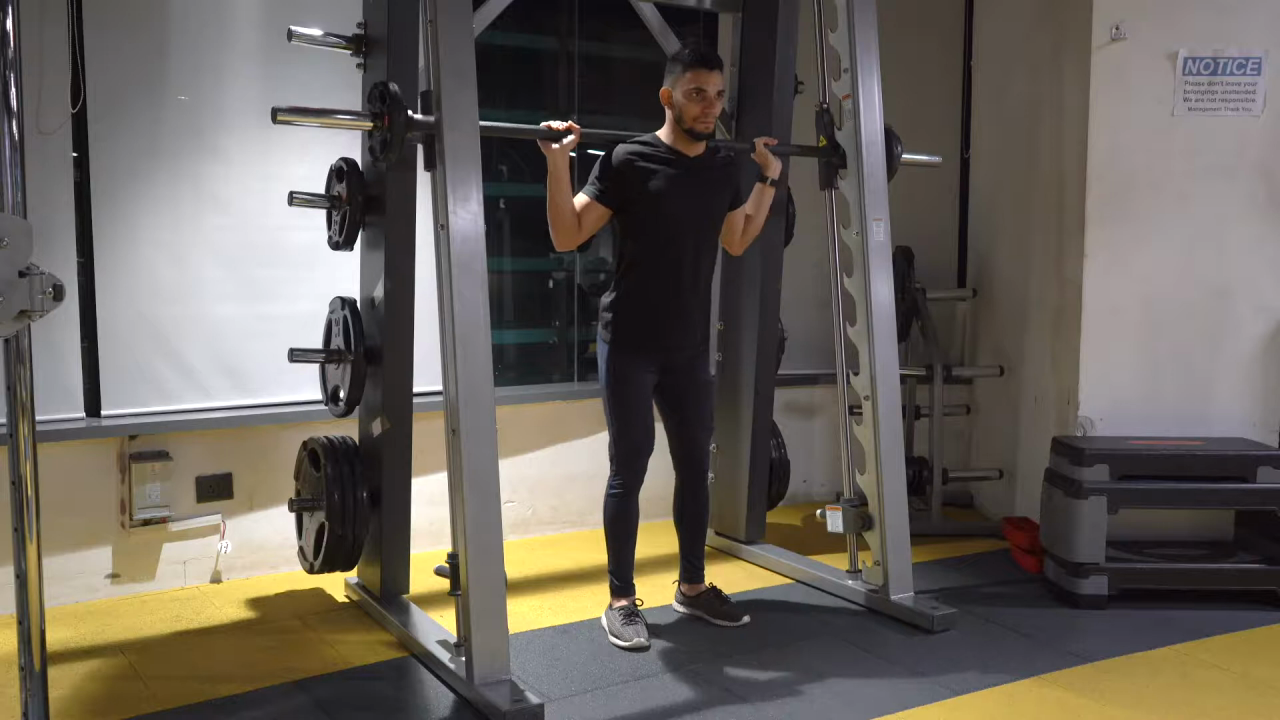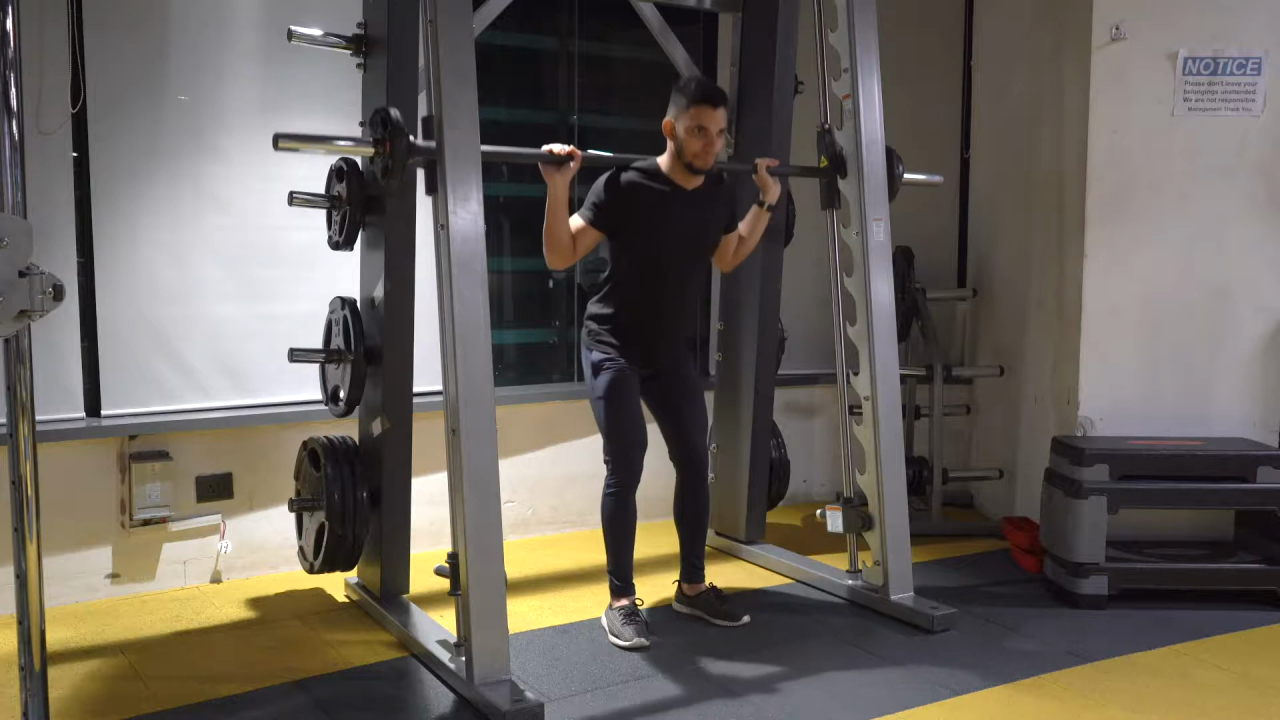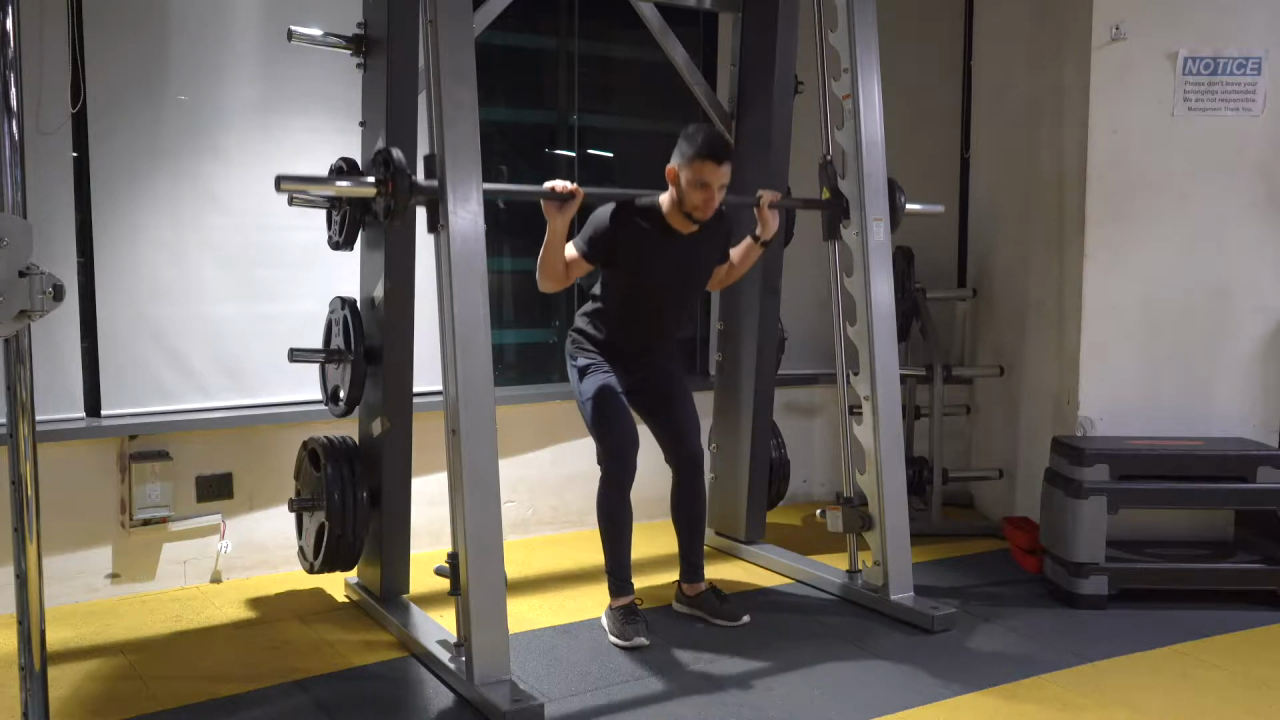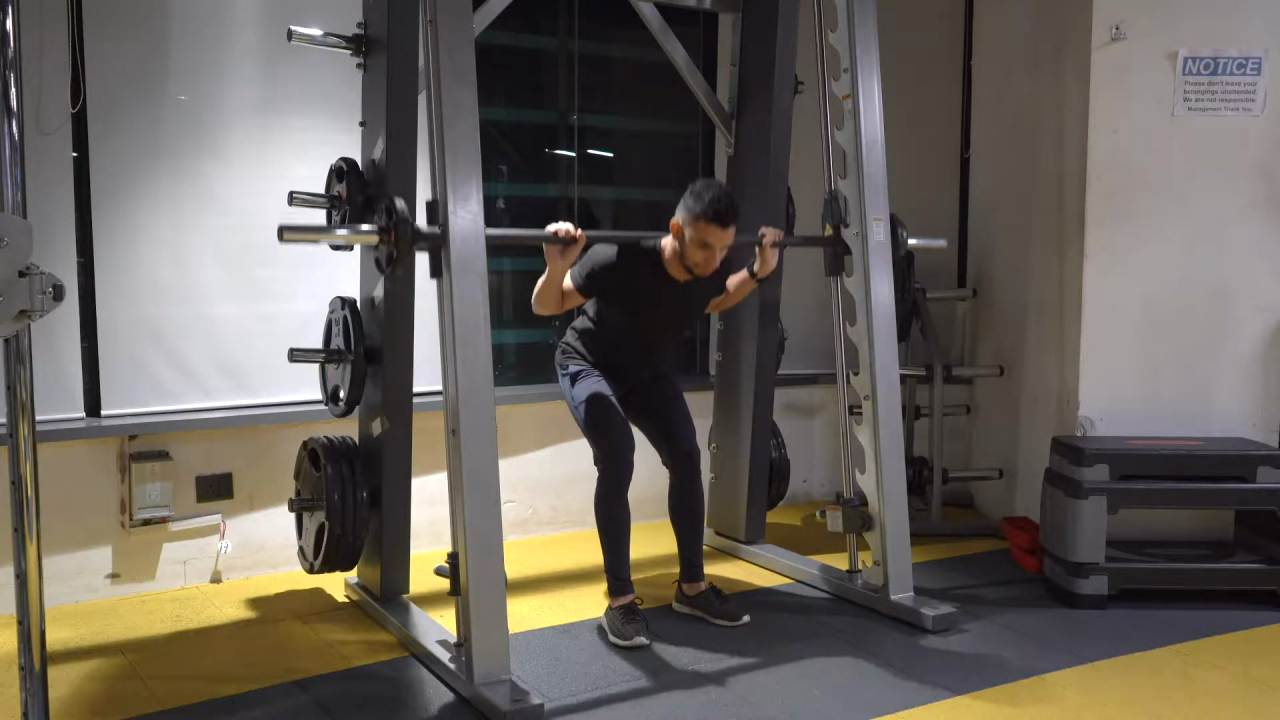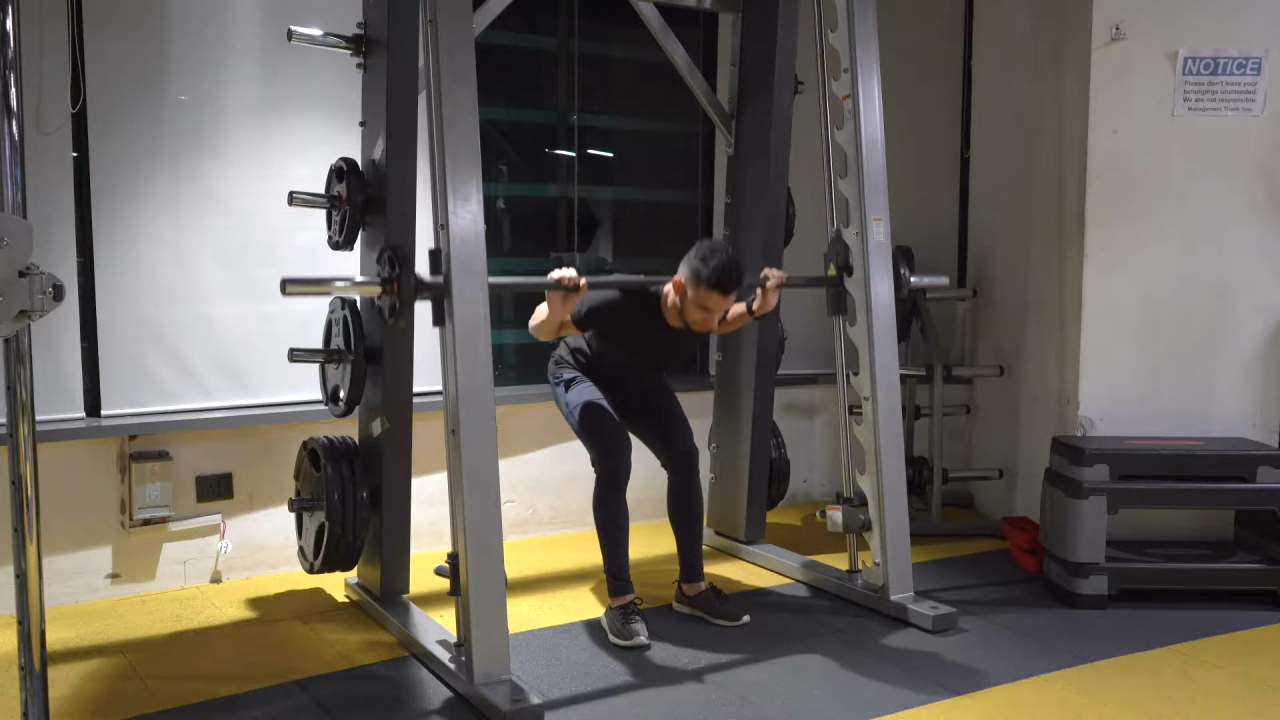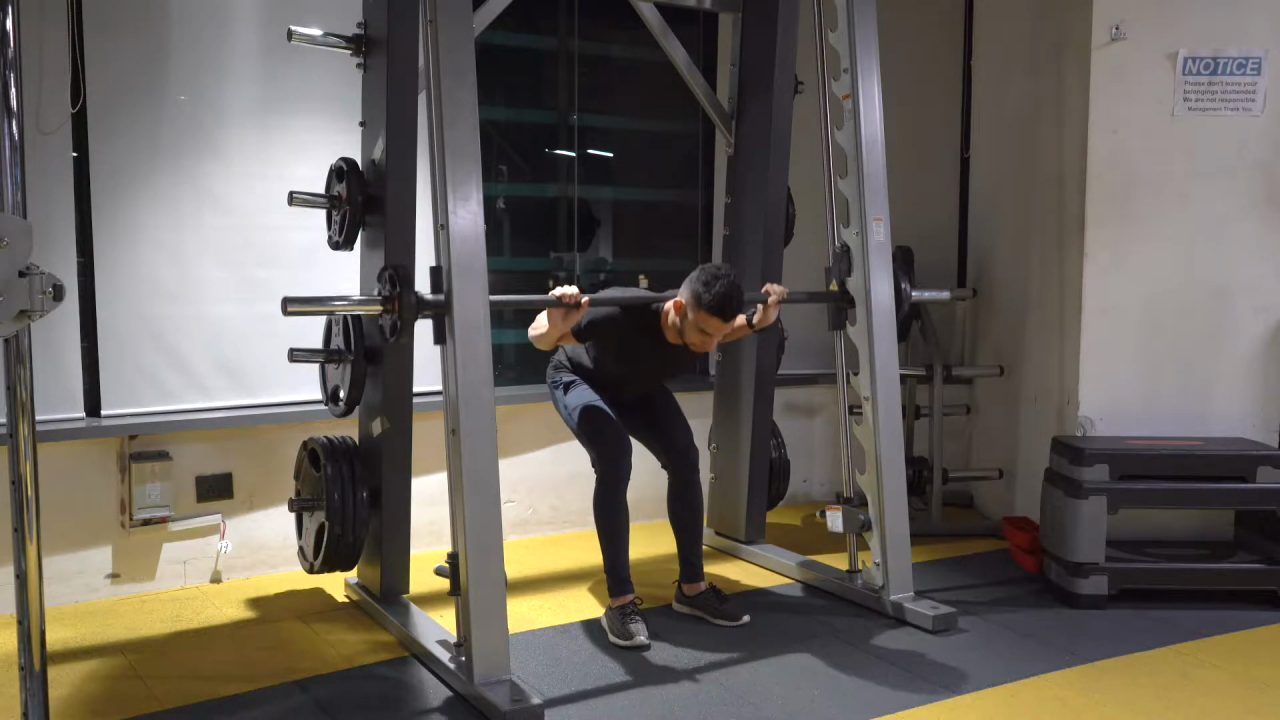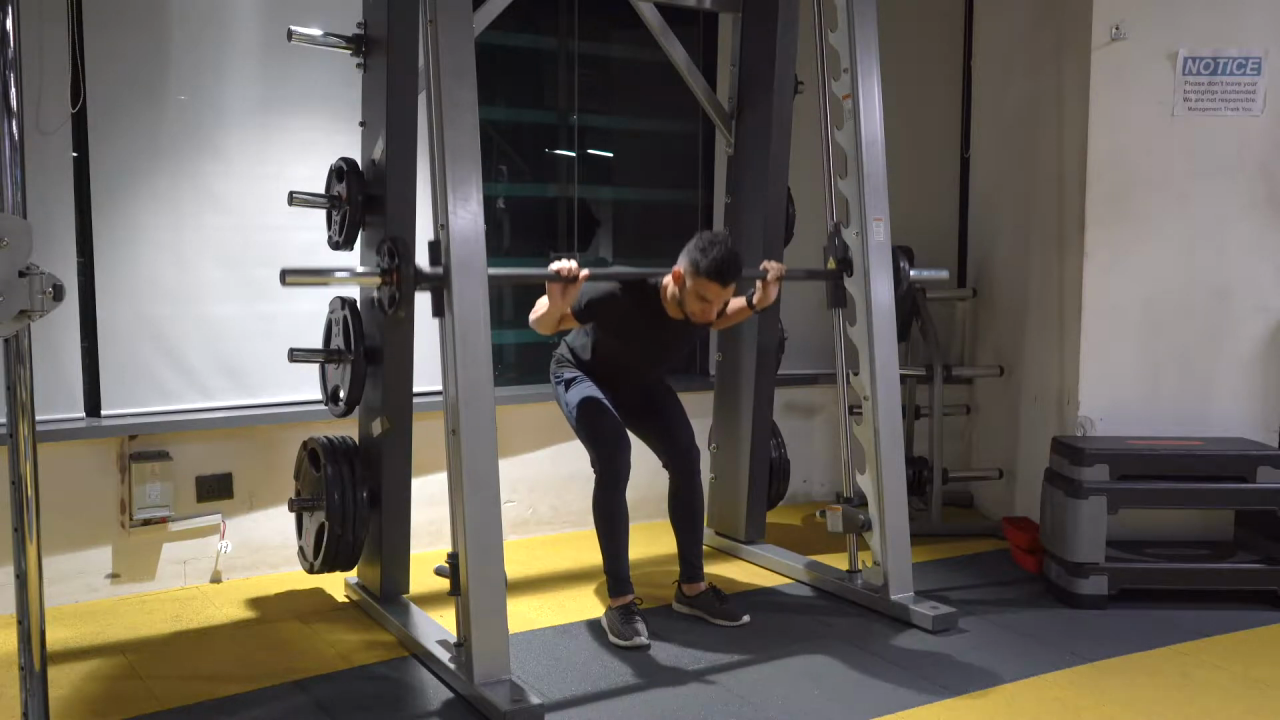
dt=0.4s
person 1, frame 1
left shoulder: (723, 169)
right shoulder: (628, 162)
left elbow: (737, 242)
right elbow: (566, 238)
left wrist: (769, 179)
right wrist: (558, 163)
left hip: (689, 347)
right hip: (629, 346)
left knee: (695, 463)
right knee: (631, 468)
left ankle: (693, 586)
right ankle: (621, 600)
person 1, frame 2
left shoulder: (719, 193)
right shoulder: (625, 188)
left elbow: (727, 258)
right elbow: (558, 257)
left wrist: (766, 202)
right wrist: (558, 188)
left hip: (672, 351)
right hip: (613, 348)
left knee: (694, 459)
right knee: (626, 464)
left ankle: (693, 586)
right ankle: (621, 601)
person 1, frame 3
left shoulder: (715, 228)
right shoulder: (621, 222)
left elbow: (717, 278)
right elbow: (549, 282)
left wrist: (762, 235)
right wrist: (557, 225)
left hip: (658, 360)
right hip: (598, 356)
left knee: (689, 457)
right knee: (620, 461)
left ankle: (692, 586)
right ankle: (620, 601)
person 1, frame 4
left shoulder: (710, 268)
right shoulder: (620, 262)
right elbow: (544, 306)
left wrist: (759, 270)
right wrist: (556, 268)
left hip: (649, 371)
right hip: (589, 366)
left knee: (686, 456)
right knee: (618, 458)
left ankle: (692, 585)
right ankle: (620, 600)
person 1, frame 5
left shoulder: (705, 311)
right shoulder: (620, 303)
right elbow: (540, 330)
left wrist: (758, 308)
right wrist: (555, 311)
left hip: (640, 382)
right hip: (582, 375)
left knee: (684, 455)
right knee: (615, 458)
left ankle: (692, 586)
right ankle: (621, 601)
person 1, frame 6
left shoulder: (704, 324)
right shoulder: (619, 317)
right elbow: (538, 337)
left wrist: (758, 321)
right wrist: (555, 325)
left hip: (639, 384)
right hip: (580, 379)
left knee: (684, 457)
right knee: (615, 460)
left ankle: (692, 586)
right ankle: (621, 601)
person 1, frame 7
left shoulder: (705, 302)
right shoulder: (619, 295)
right elbow: (539, 324)
left wrist: (757, 301)
right wrist: (557, 302)
left hip: (642, 379)
right hip: (583, 375)
left knee: (686, 458)
right knee: (614, 462)
left ankle: (692, 587)
right ankle: (620, 602)
